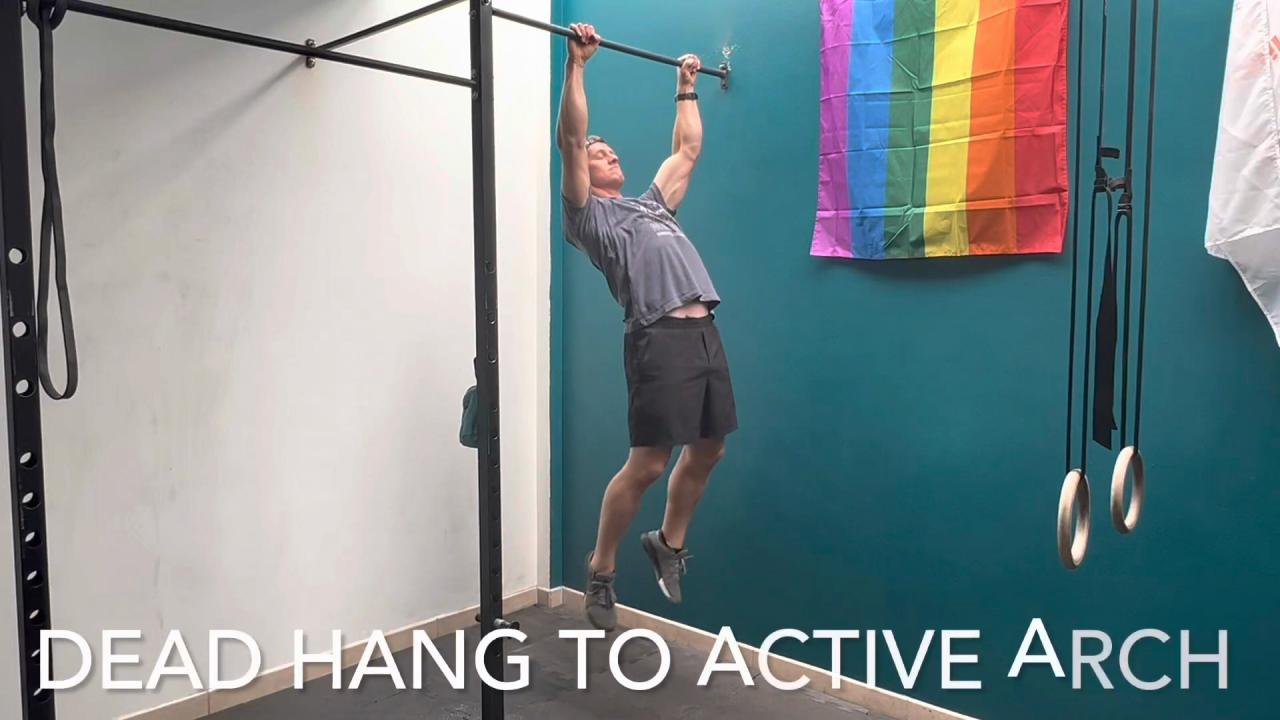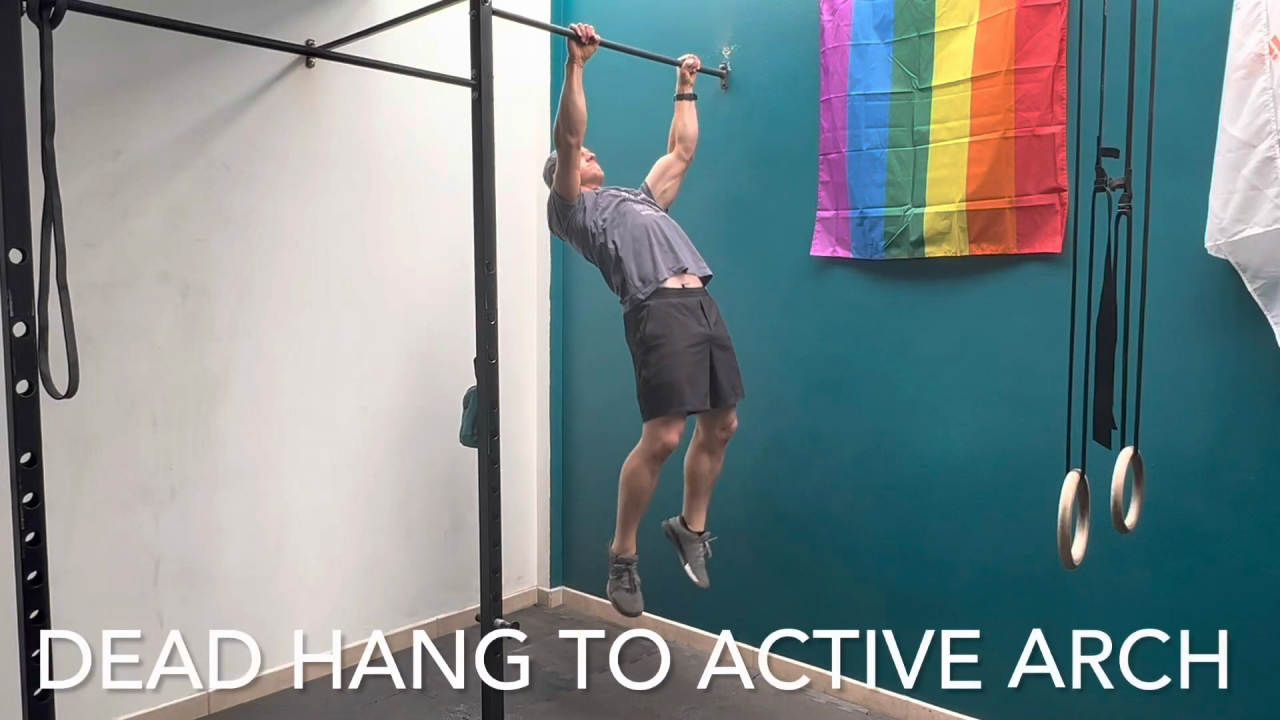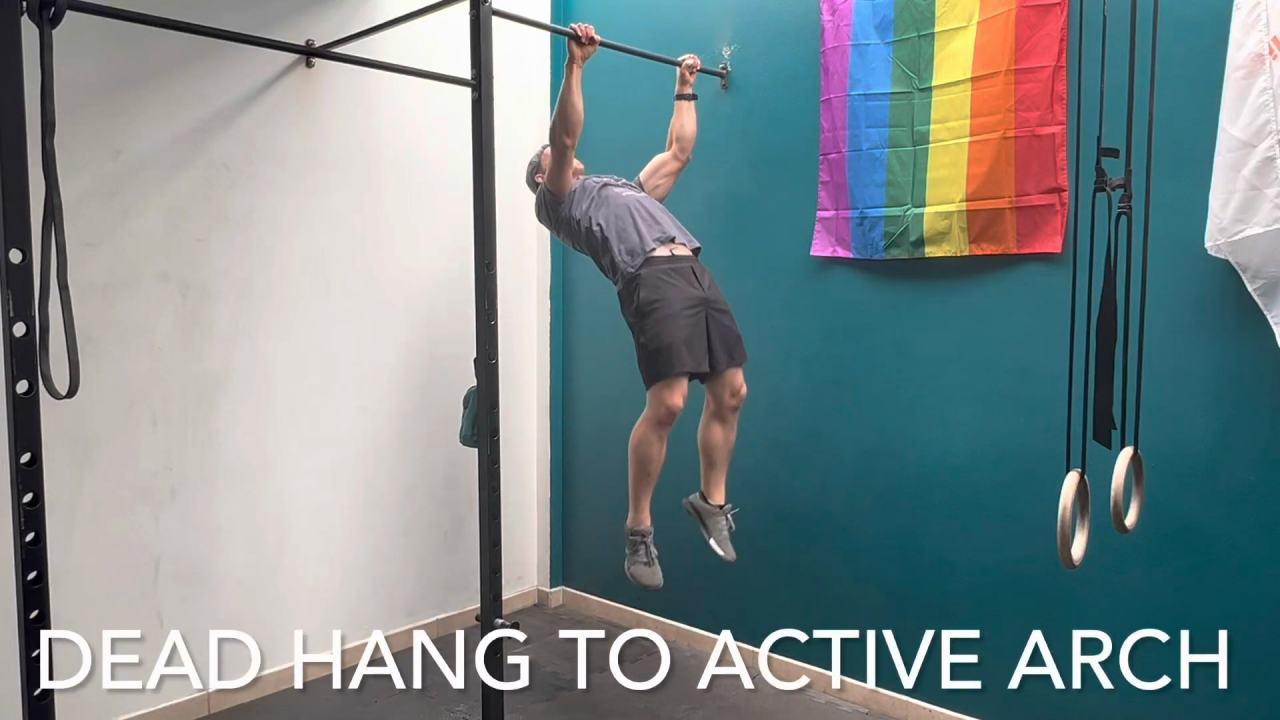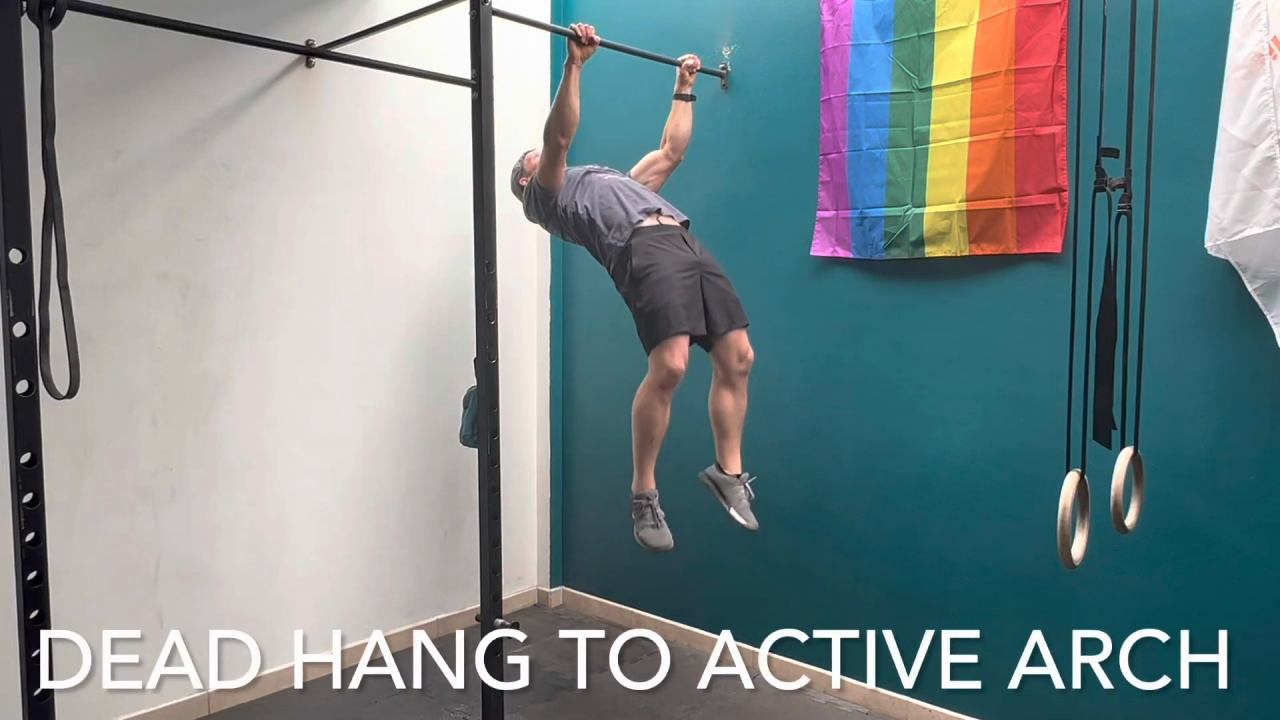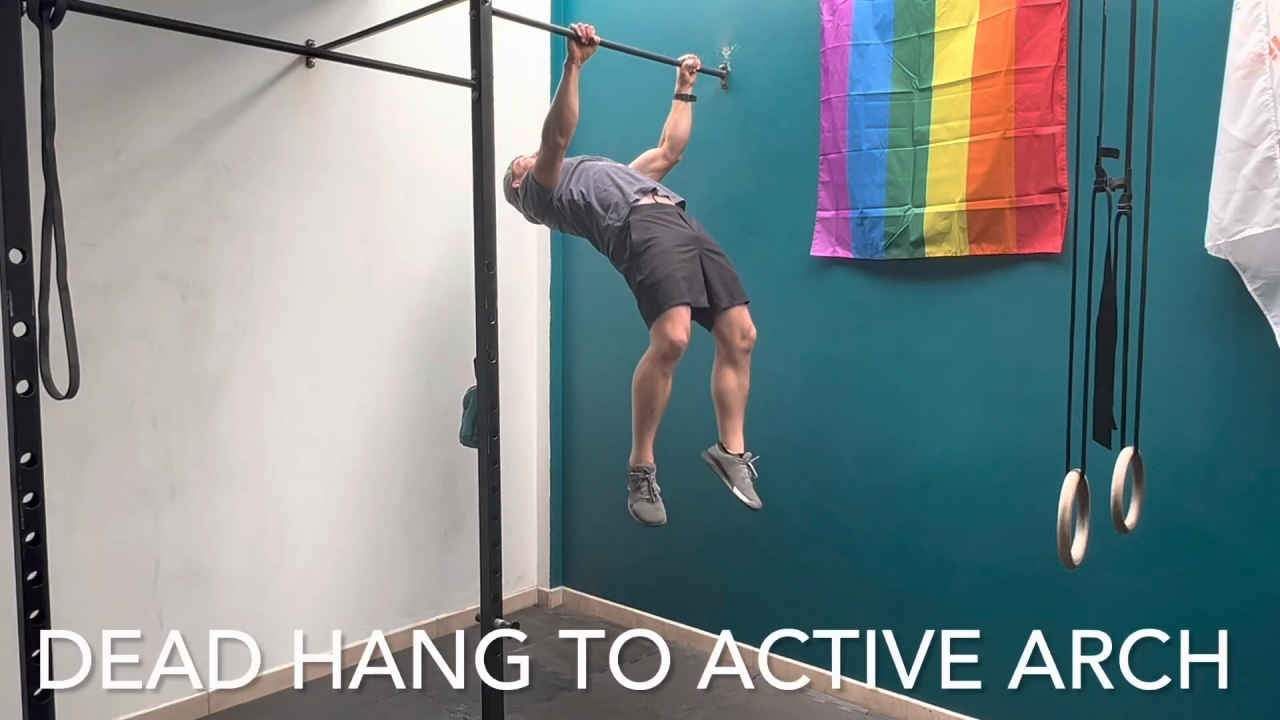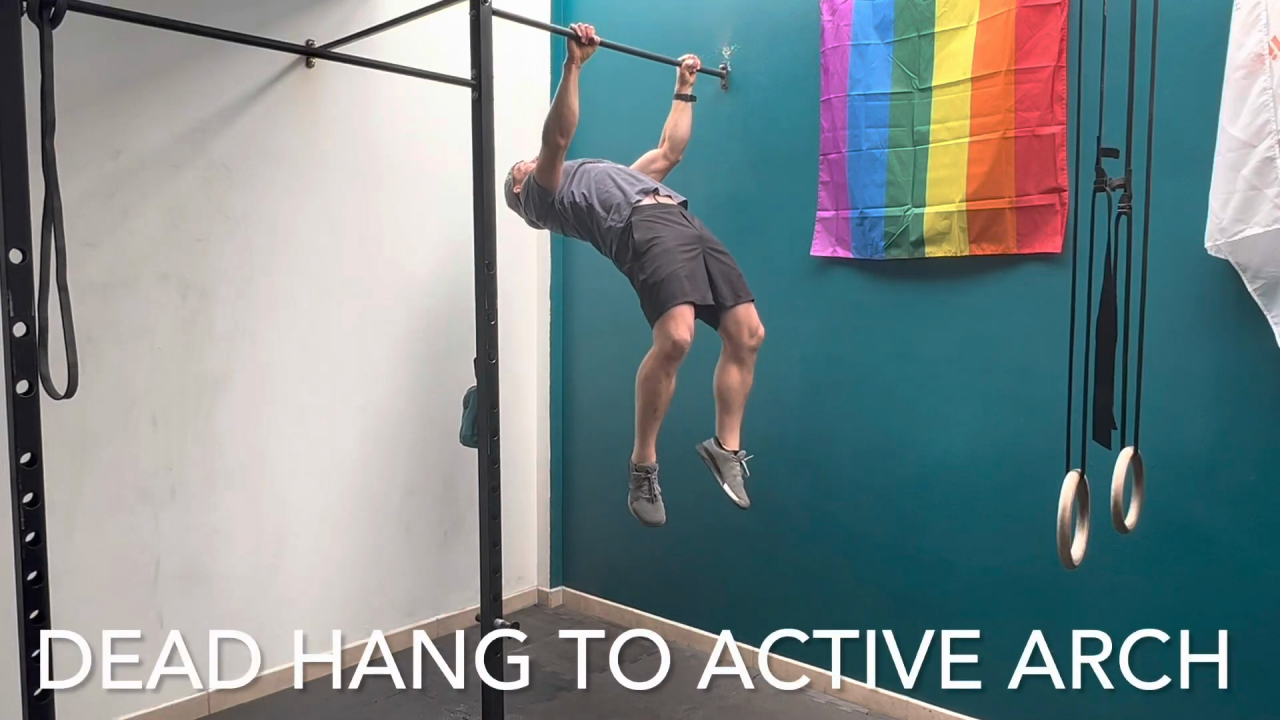
dt=0.2s
person 1, frame 1
left shoulder: (648, 204)
right shoulder: (583, 213)
left elbow: (687, 150)
right elbow: (569, 140)
left wrist: (686, 87)
right wrist: (576, 64)
left hip: (706, 333)
right hip: (660, 338)
left knee: (708, 452)
right knee: (648, 463)
left ankle: (669, 542)
right ankle: (599, 570)
person 1, frame 2
left shoulder: (637, 198)
right shoulder: (569, 210)
left elbow: (681, 152)
right elbow: (568, 138)
left wrist: (684, 89)
right wrist: (575, 63)
left hip: (704, 305)
right hip: (659, 311)
left knee: (721, 427)
right knee: (663, 437)
left ankle: (691, 525)
right ankle: (622, 555)
person 1, frame 3
left shoulder: (624, 188)
right shoulder: (557, 202)
left elbow: (677, 153)
right elbow: (564, 138)
left wrist: (684, 87)
right wrist: (575, 63)
left hip: (696, 273)
right hip: (653, 279)
left knee: (730, 393)
right knee: (667, 403)
left ankle: (712, 500)
right ankle: (638, 528)
person 1, frame 4
left shoulder: (606, 180)
right shoulder: (546, 198)
left elbow: (670, 154)
right elbow: (560, 137)
left wrist: (684, 88)
right wrist: (574, 63)
left hip: (687, 245)
right hip: (644, 250)
left knee: (738, 358)
right knee: (669, 366)
left ankle: (729, 472)
right ankle: (644, 494)
person 1, frame 5
left shoulder: (601, 173)
right shoulder: (541, 194)
left elbow: (667, 154)
right elbow: (557, 137)
left wrist: (684, 88)
right wrist: (574, 63)
left hip: (684, 224)
right hip: (643, 229)
left knee: (740, 337)
right knee: (671, 339)
left ankle: (731, 452)
right ankle: (641, 468)
person 1, frame 6
left shoulder: (606, 175)
right shoulder: (542, 198)
left elbow: (669, 154)
right elbow: (557, 138)
left wrist: (684, 87)
right wrist: (574, 64)
left hip: (687, 225)
right hip: (646, 230)
left knee: (747, 334)
right knee: (675, 339)
left ankle: (726, 448)
right ankle: (643, 465)
